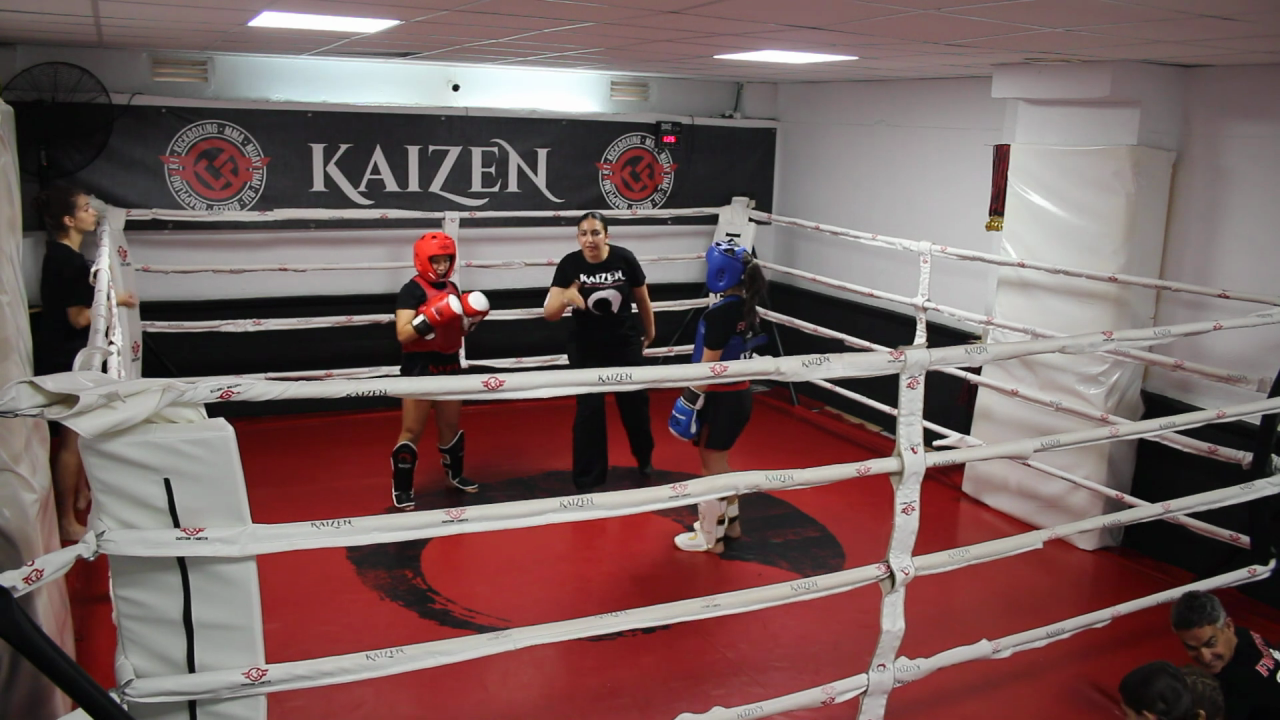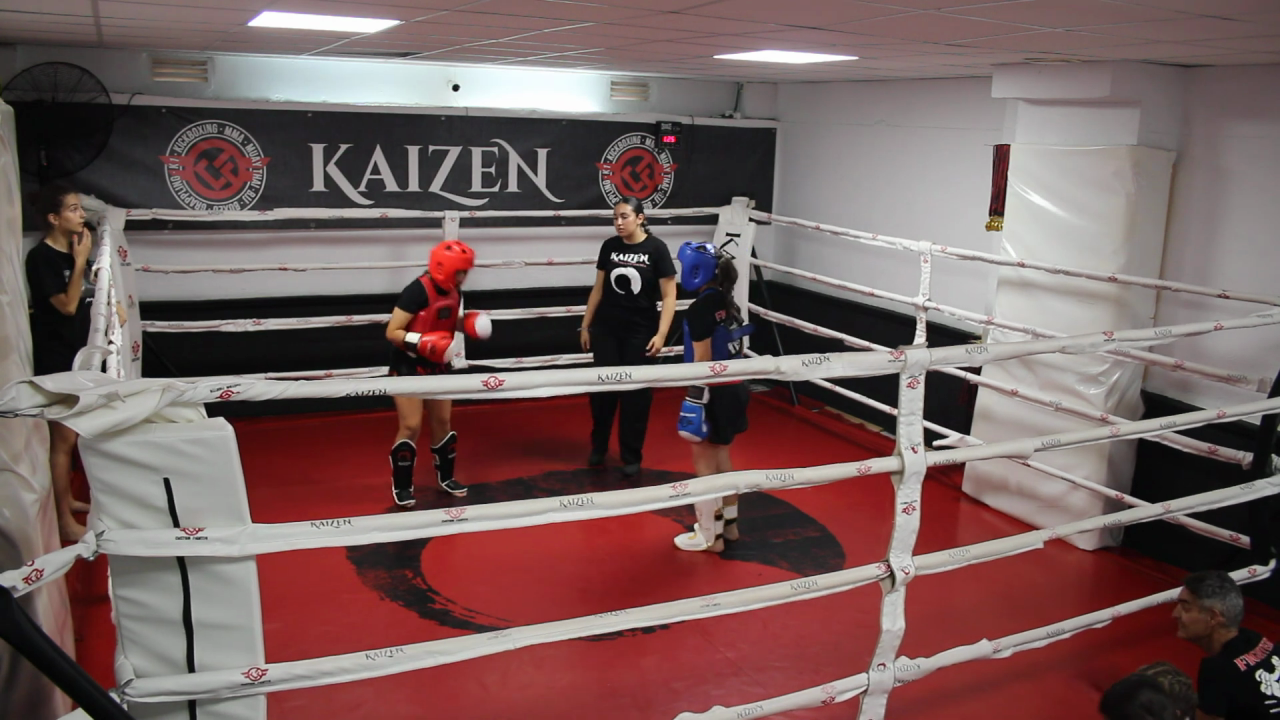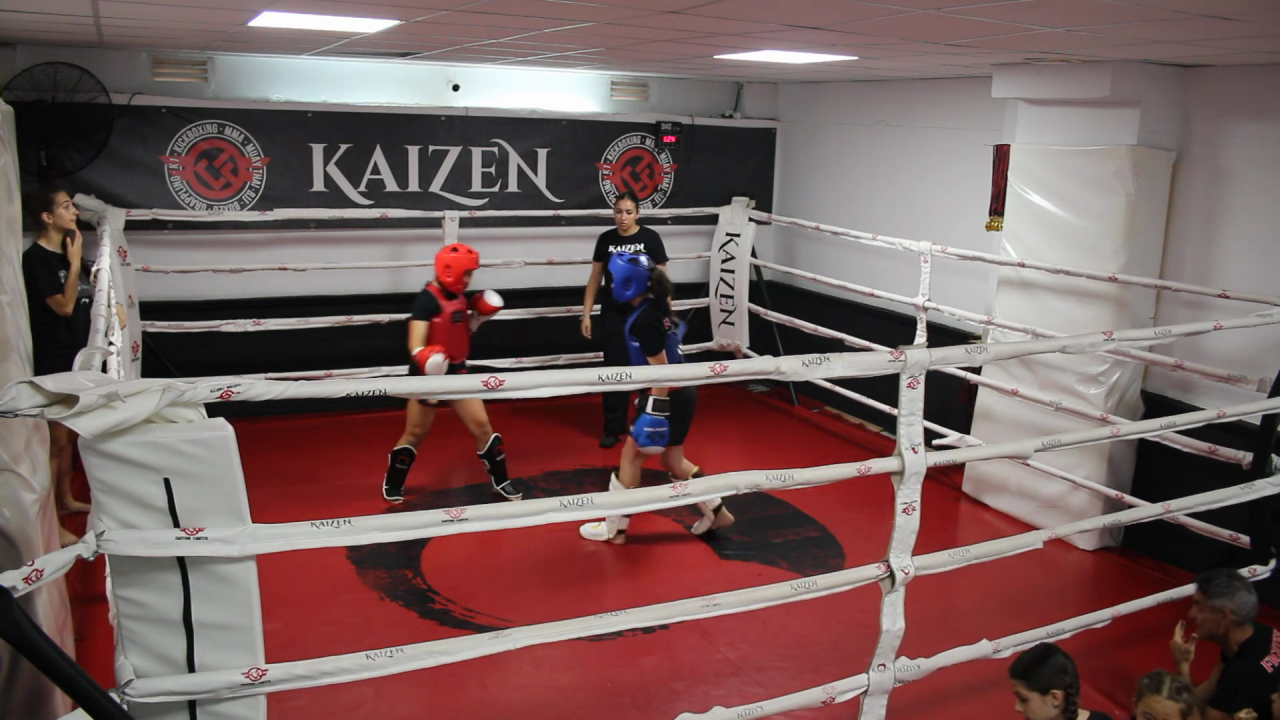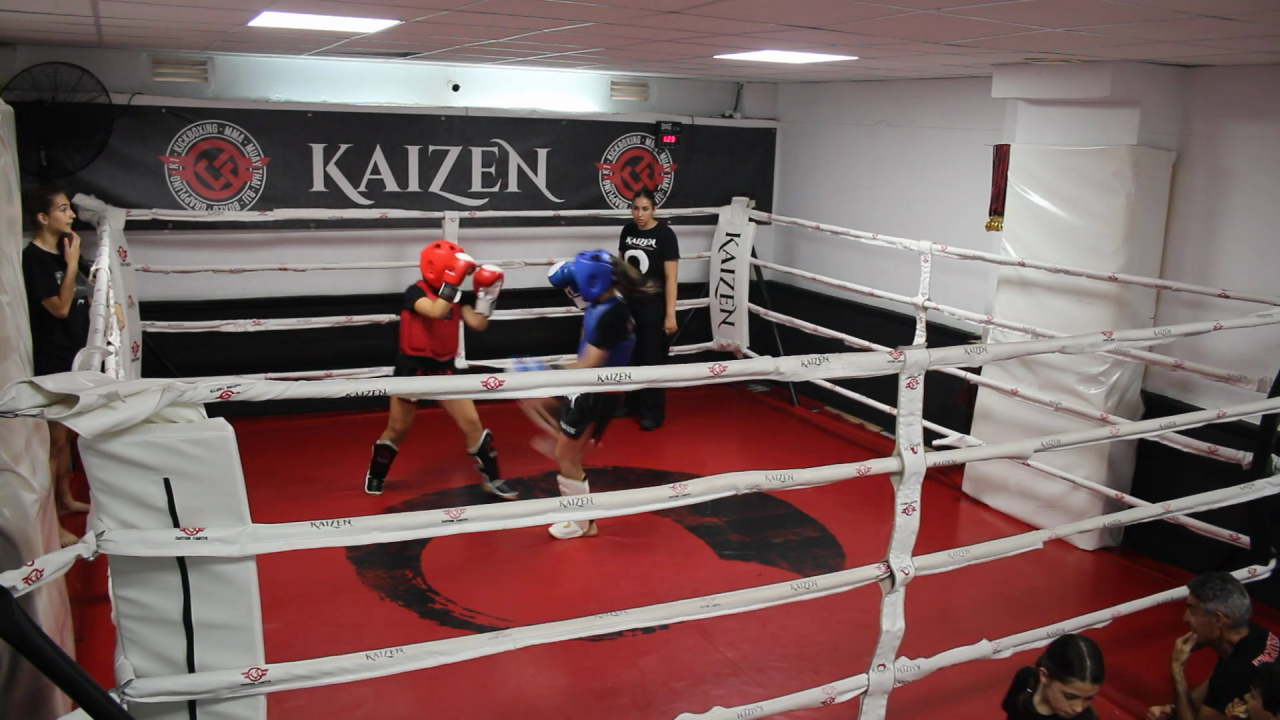
dt=0.7s
person 1, frame 1
left shoulder: (59, 254)
right shoulder: (70, 262)
right elbow: (78, 318)
right wrist: (116, 301)
left hip: (57, 355)
right hip: (65, 358)
left knee: (77, 430)
right knee: (73, 438)
left ankle: (81, 494)
right ankle: (66, 521)
person 1, frame 2
left shoulder: (73, 251)
right shoulder: (40, 257)
right elbow: (67, 305)
right wrist: (81, 262)
left hip: (77, 354)
right hip: (55, 358)
left knee: (73, 434)
right knee: (63, 438)
left ankle: (67, 500)
right ankle: (65, 521)
person 1, frame 3
left shoulder: (67, 250)
right shoulder: (36, 258)
left elbow: (87, 292)
right elbow: (63, 305)
right wrist: (75, 261)
left hip: (76, 355)
right hip: (53, 360)
left knee: (71, 433)
right knee: (58, 439)
left ankle: (66, 499)
person 1, frame 4
left shoulder: (64, 251)
right shoulder: (33, 258)
left elbow: (85, 294)
right elbow: (59, 307)
right wrist: (72, 263)
left hip: (76, 356)
right hip: (52, 360)
left knee: (70, 433)
right knee: (55, 438)
left ankle: (65, 498)
person 2, frame 1
left shoulder: (720, 314)
right shoulder: (746, 308)
left elbow: (708, 366)
left wrist: (688, 403)
left hip: (720, 398)
right hip: (738, 394)
left knee: (711, 465)
right knee: (717, 461)
left ankle: (711, 538)
right ankle: (730, 521)
person 2, frame 2
left shoulder: (700, 308)
right shoulder: (728, 303)
left elbow: (702, 360)
left wrist: (694, 402)
left hip: (715, 393)
right hip: (735, 388)
left knee: (704, 463)
right knee: (721, 457)
left ankle: (710, 536)
right ankle: (728, 523)
person 2, frame 3
left shoulder: (644, 321)
right shoulder: (655, 307)
left wrist: (655, 414)
left hip: (669, 398)
right hip: (681, 394)
left knee: (631, 455)
right knee: (673, 459)
left ankle: (614, 528)
right ankle: (716, 512)
person 2, frame 4
left shoulder: (611, 317)
right shoulder: (610, 302)
left elbow: (588, 365)
right elbow: (589, 306)
right wrist: (572, 288)
left hip: (595, 394)
left knee: (566, 457)
right knee: (533, 401)
left ankle: (583, 522)
person 3, frame 1
left shoulder: (452, 288)
right shoulder: (412, 290)
right elbow: (403, 334)
left wrist: (474, 316)
right wrist: (432, 316)
left hip: (449, 365)
right hip: (420, 367)
left knee: (451, 424)
right knee: (412, 430)
left ankle: (455, 474)
right ankle: (402, 487)
person 3, frame 2
left shoulder: (453, 291)
right shoulder: (417, 292)
right elbow: (392, 332)
left wrist: (469, 323)
right wrist: (424, 344)
left hip: (437, 366)
right hip: (409, 365)
left knee: (442, 422)
right knee: (411, 427)
left ankle: (445, 476)
right ankle: (402, 486)
person 3, frame 3
left shoulder: (460, 296)
right shoulder: (426, 300)
right elbow: (415, 346)
left wrist: (480, 315)
right wrist: (424, 358)
left hip: (456, 371)
right hip: (428, 374)
left knee: (481, 425)
right knee: (415, 434)
left ankle: (500, 480)
right ankle: (393, 484)
person 3, frame 4
left shoulder: (453, 294)
right shoulder: (415, 293)
left elbow: (478, 324)
right elbow: (435, 312)
left wrist: (488, 292)
right wrist: (450, 285)
left hip: (443, 368)
right hip: (412, 368)
left knee: (472, 423)
right knee: (397, 429)
left ankle: (492, 479)
right ankle: (375, 475)
person 4, frame 1
left shoulder: (624, 258)
right shoulder: (570, 264)
left elbow: (642, 300)
right elbow: (549, 313)
left wrist: (649, 332)
right wrist: (565, 299)
left hip: (625, 343)
right hip: (586, 347)
left knee: (634, 402)
right knee: (589, 410)
left ankle: (644, 455)
right ankle: (587, 479)
person 4, frame 2
left shoulder: (656, 248)
right shoulder: (609, 247)
left elbow: (668, 296)
right elbow: (598, 289)
left wrist: (660, 334)
right wrist: (585, 325)
left hip: (641, 331)
right hip: (606, 328)
left knee: (636, 392)
right knee: (602, 388)
left ankle: (631, 455)
right ankle: (598, 446)
person 4, frame 3
left shoulder: (650, 238)
right shoulder: (606, 239)
right elbow: (595, 280)
right wrist: (586, 314)
right hip: (612, 313)
right knee: (615, 369)
right ankle: (613, 429)
person 4, frame 4
left shoulder: (664, 234)
right shoulder: (627, 231)
left elbow: (671, 278)
left wrist: (670, 314)
left hip: (654, 306)
right hip: (629, 304)
left knee: (653, 359)
right knee: (631, 355)
left ankle: (653, 412)
right ankle: (633, 404)
